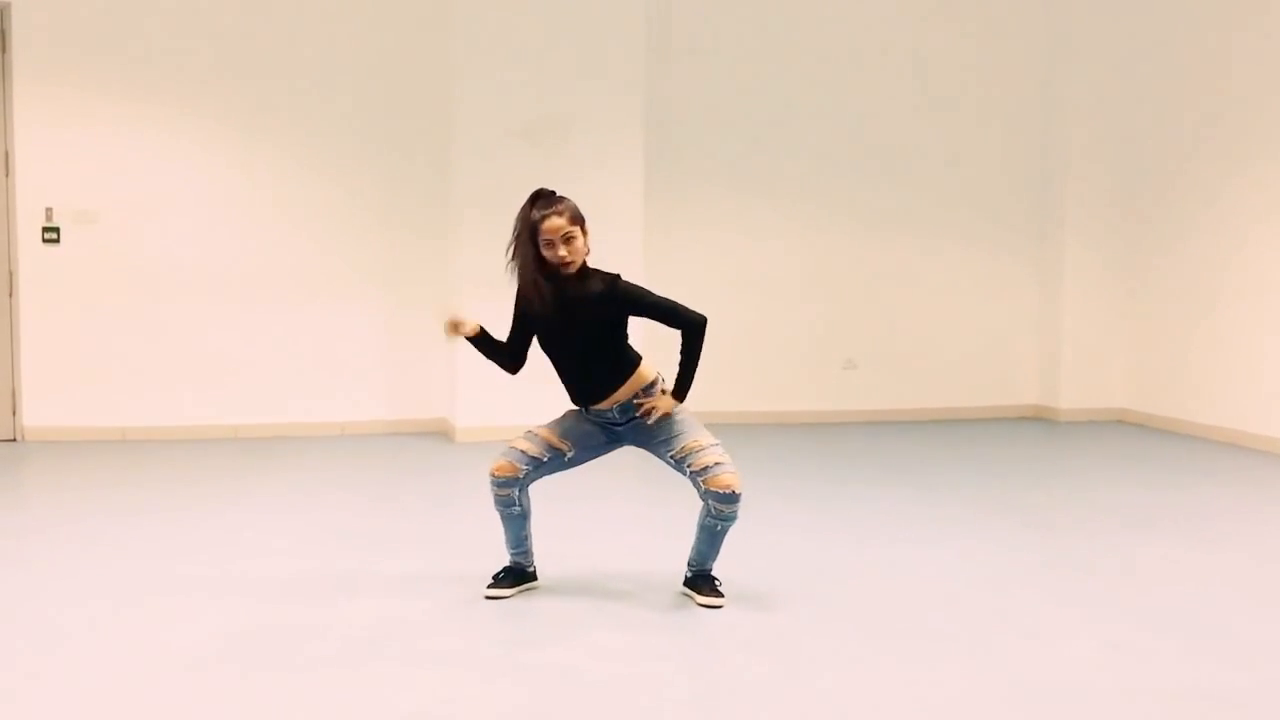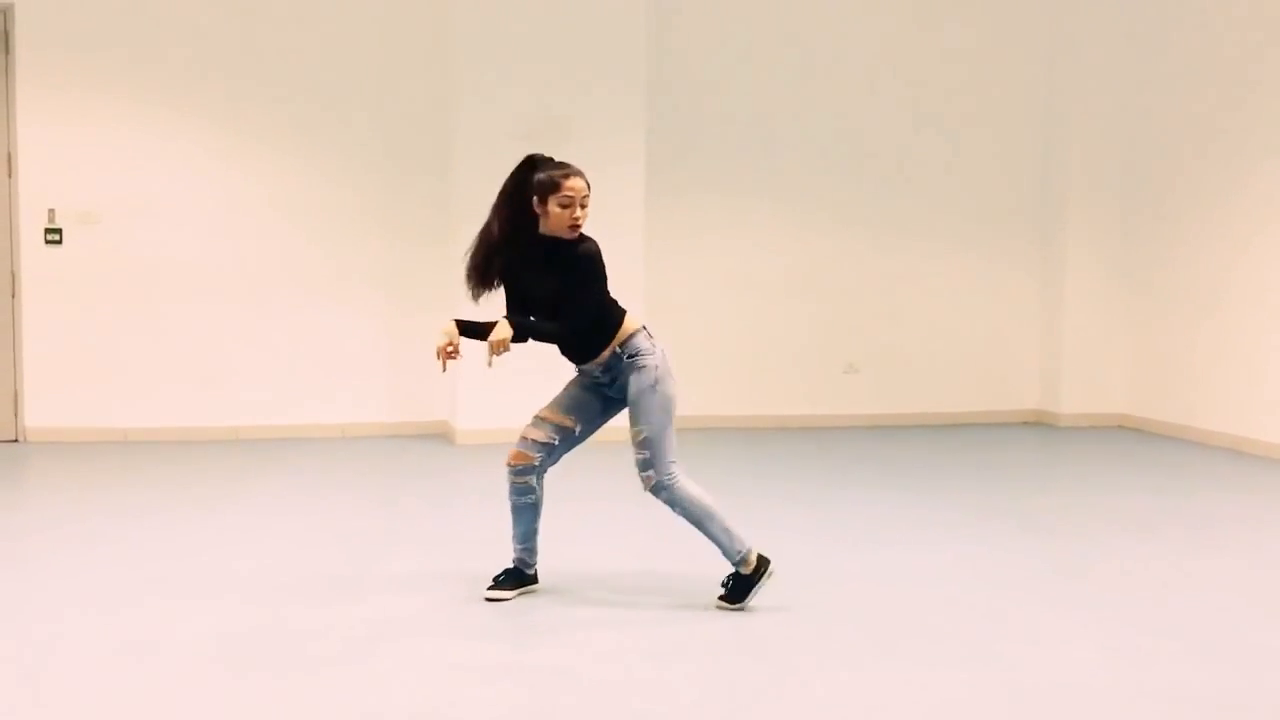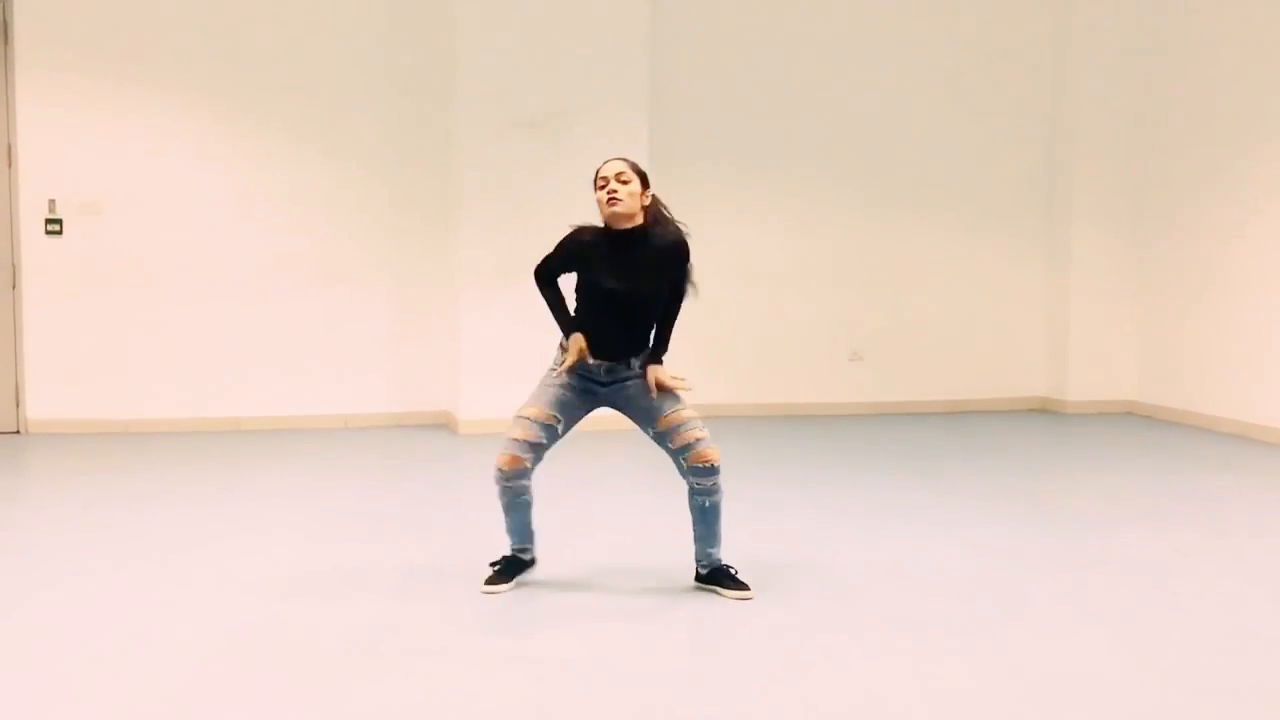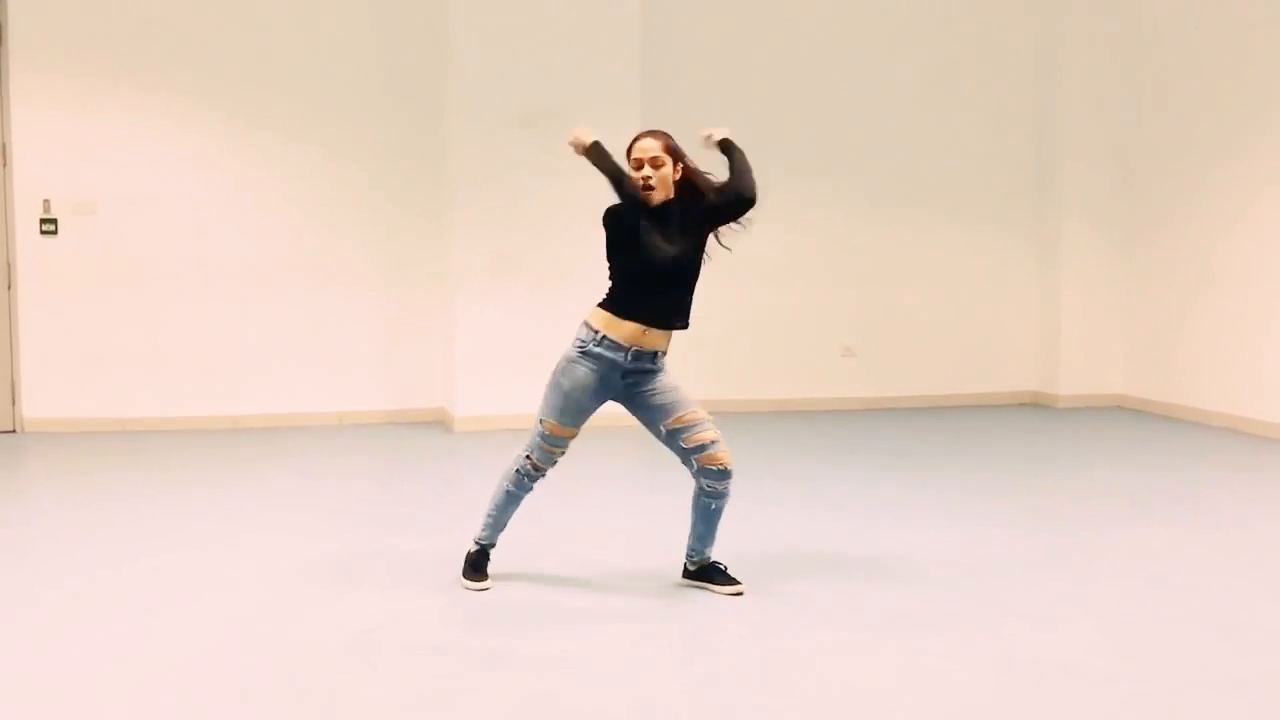
dt=0.7s
person 1, frame 1
left shoulder: (610, 290)
right shoulder: (533, 291)
left elbow: (695, 322)
right elbow: (513, 360)
left wrist: (678, 393)
right wrist: (473, 333)
left hip: (648, 409)
right hip: (592, 419)
left knee: (725, 487)
right knee: (504, 472)
left ankle: (698, 573)
right ankle: (521, 567)
person 1, frame 2
left shoulder: (583, 253)
right shoulder: (515, 254)
left elbow: (573, 329)
right elbow: (521, 328)
left wrist: (513, 324)
right wrist: (458, 328)
left hip: (635, 361)
right hip: (593, 379)
left knee: (659, 478)
right knee: (523, 460)
left ankle: (747, 562)
right ankle: (524, 568)
person 1, frame 3
left shoulder: (669, 246)
right shoulder: (585, 241)
right elbow: (545, 274)
left wrist: (654, 363)
right wrist: (571, 329)
left hip: (633, 374)
right hip: (576, 373)
left knee: (703, 461)
right knee: (512, 461)
left ankle: (709, 565)
right ankle: (520, 553)
person 1, frame 4
left shoulder: (696, 215)
right shoulder: (622, 217)
left elbow: (743, 195)
right elbow: (631, 191)
left wrist: (725, 145)
right wrist: (592, 147)
left hip: (649, 372)
right hip: (596, 354)
left knee: (716, 464)
right knee: (537, 459)
left ankle: (697, 561)
right ankle: (480, 548)
